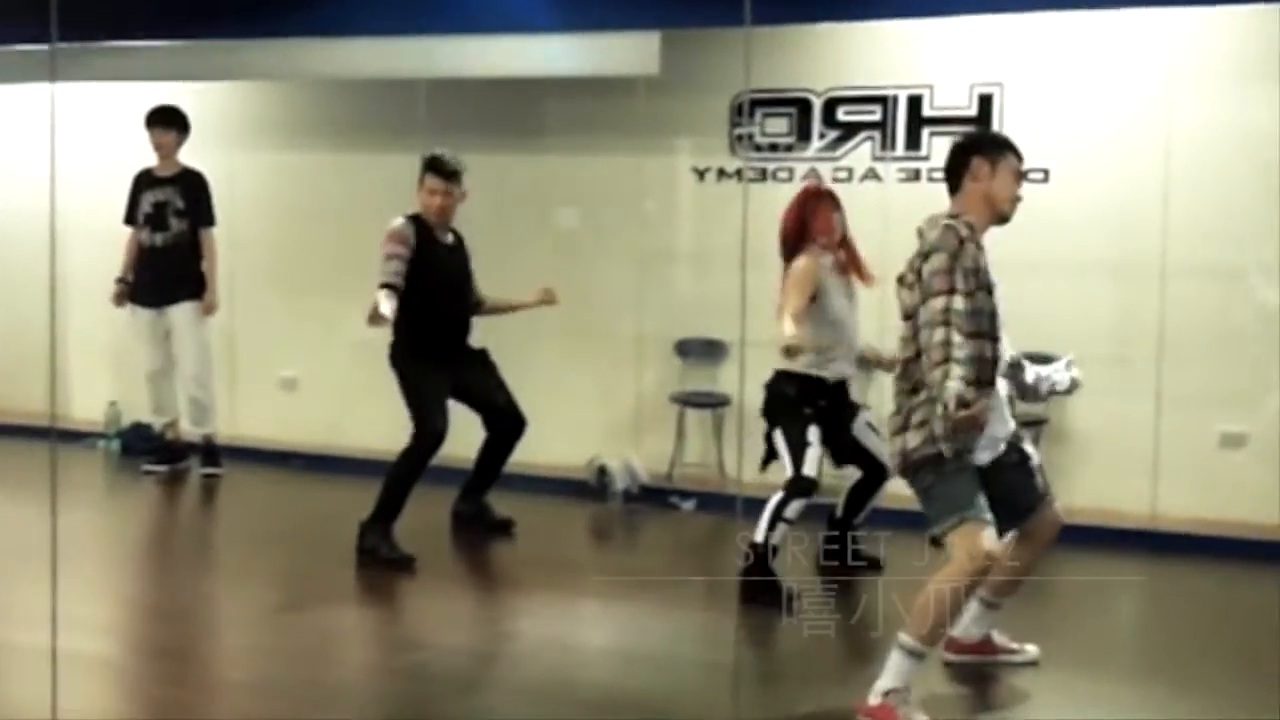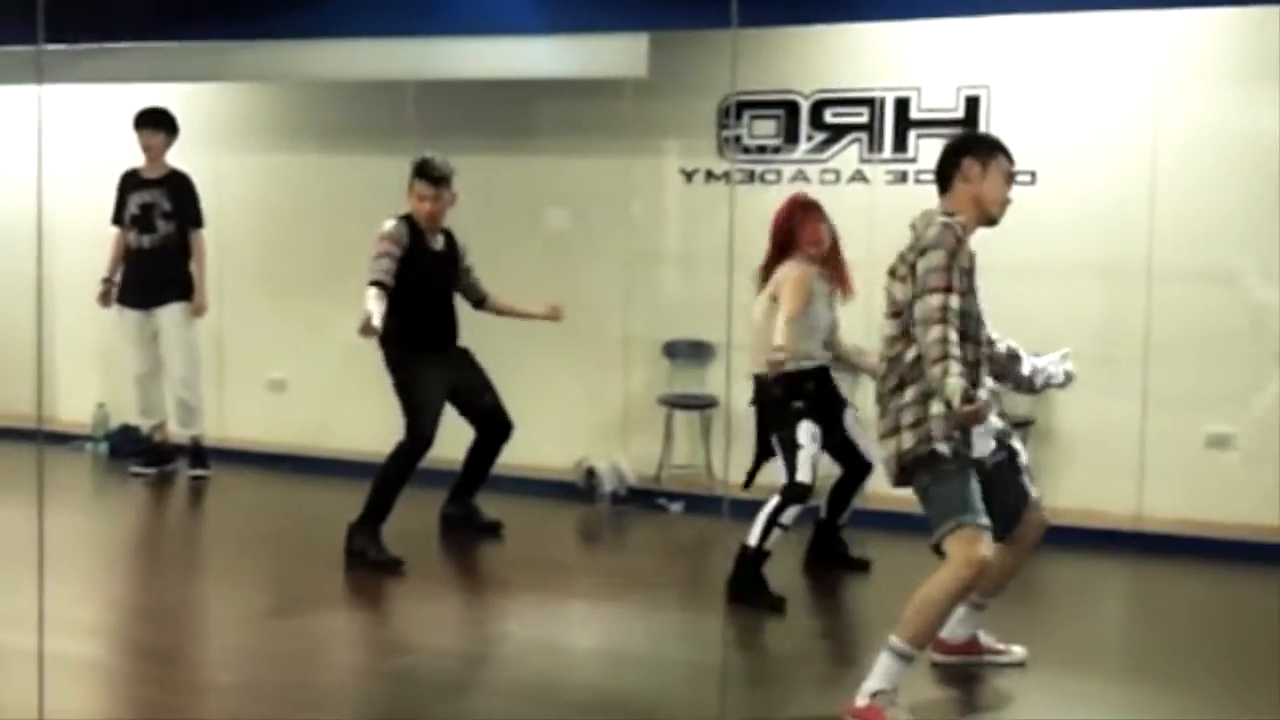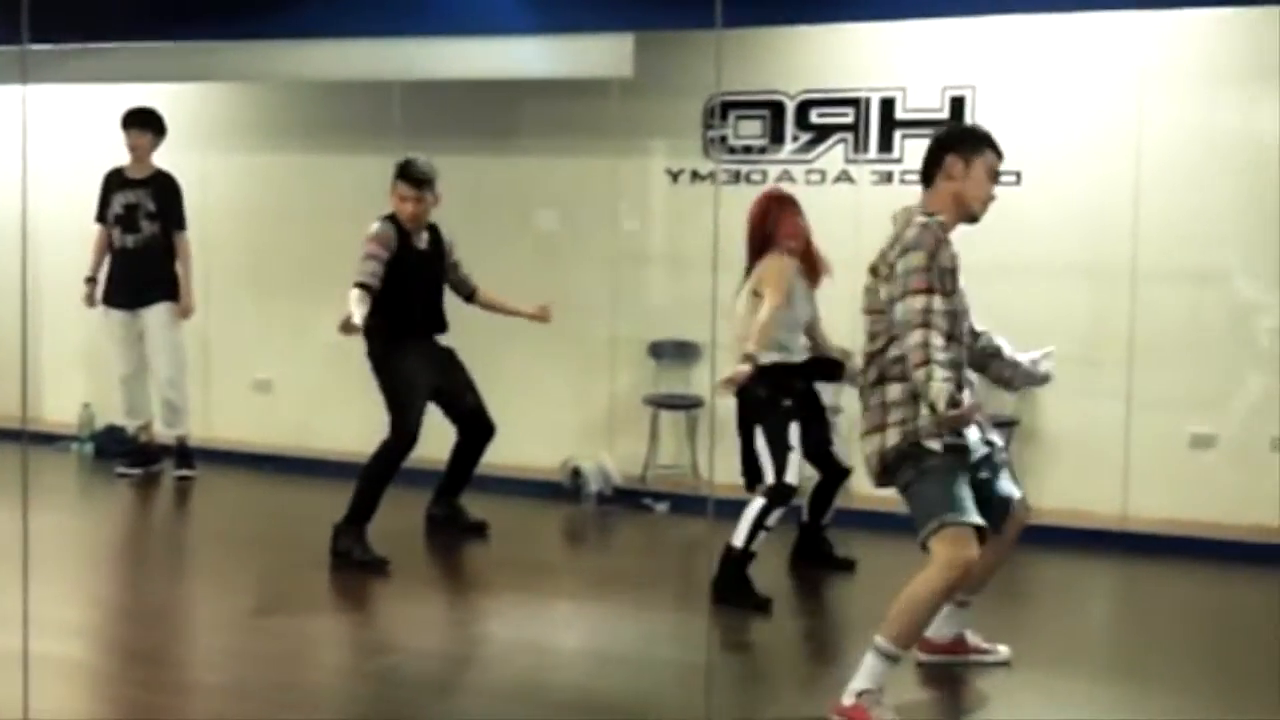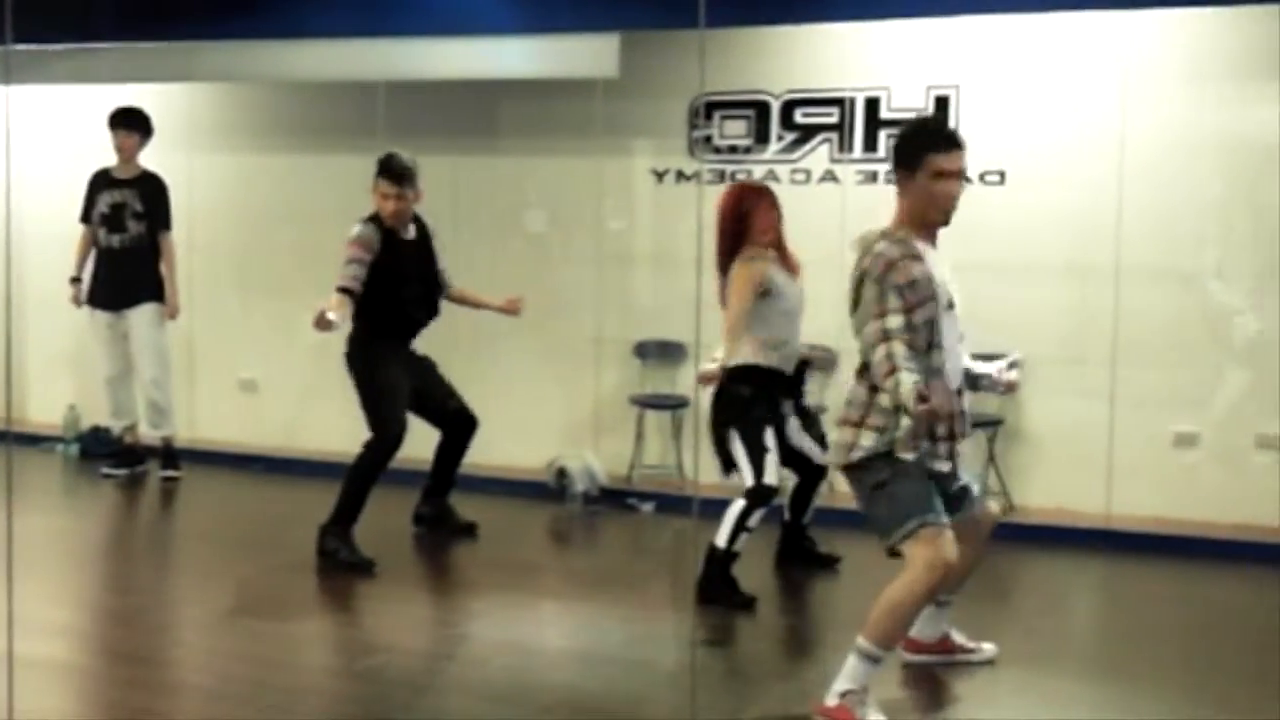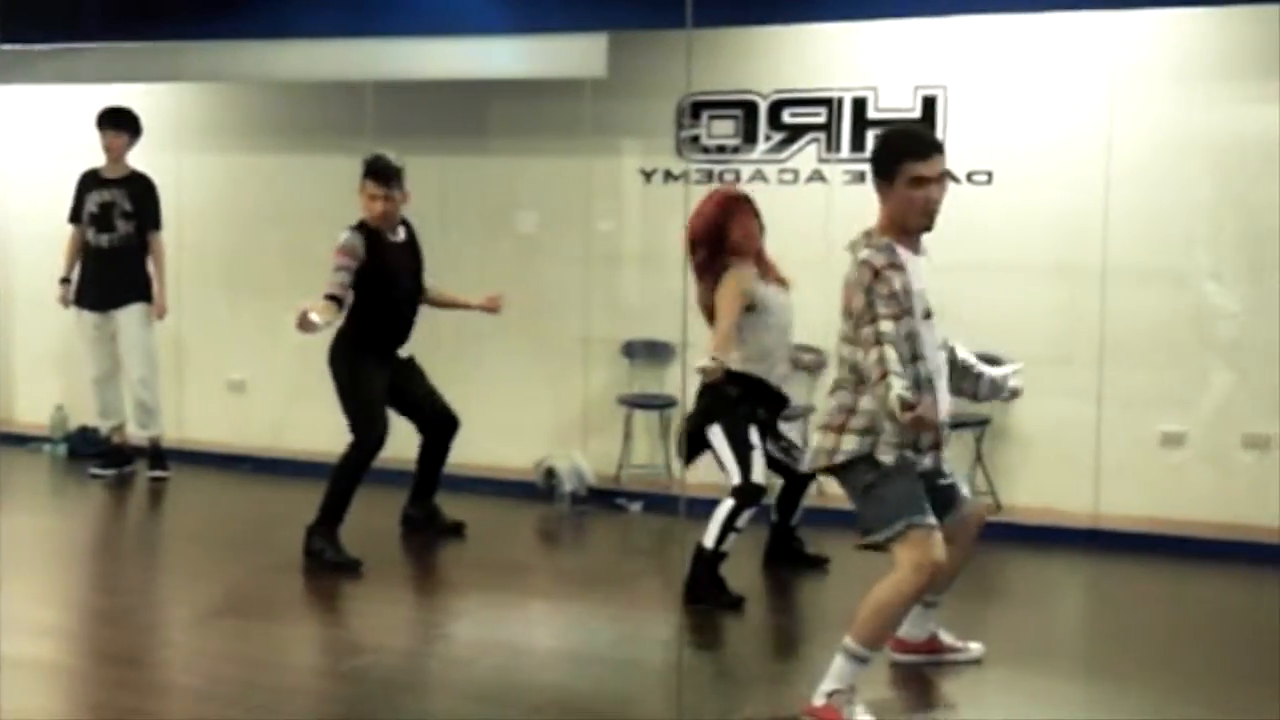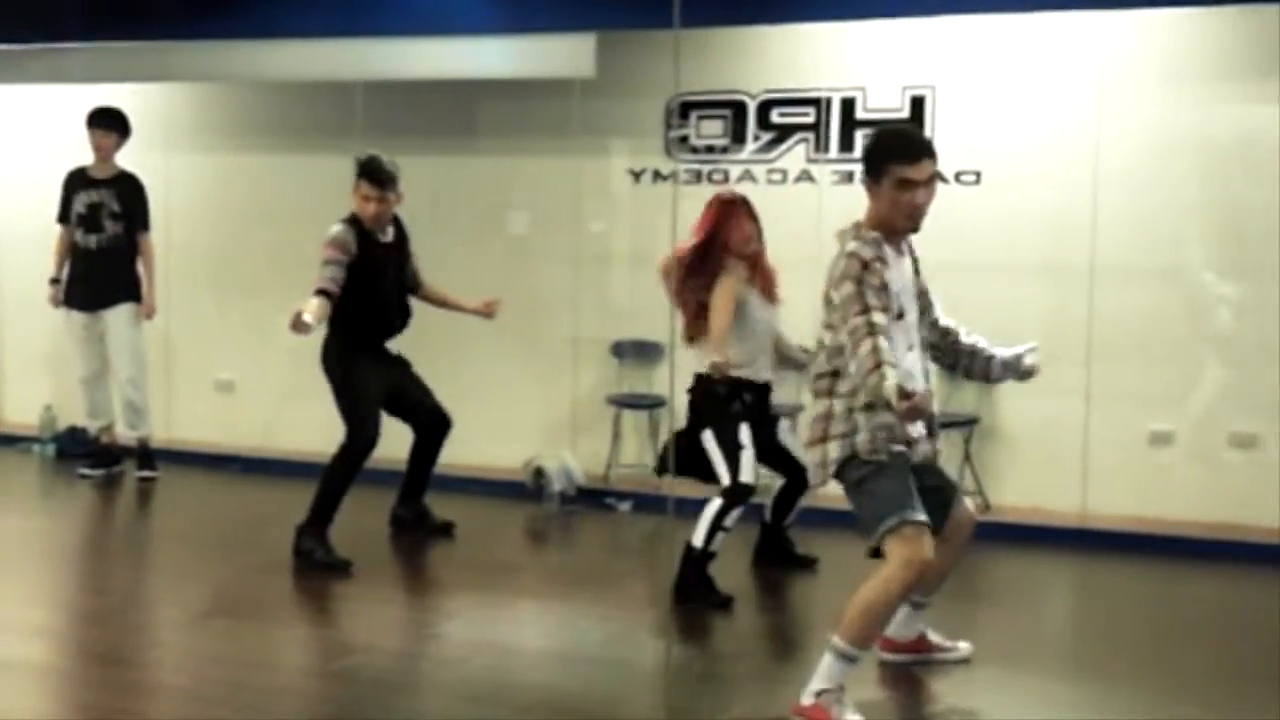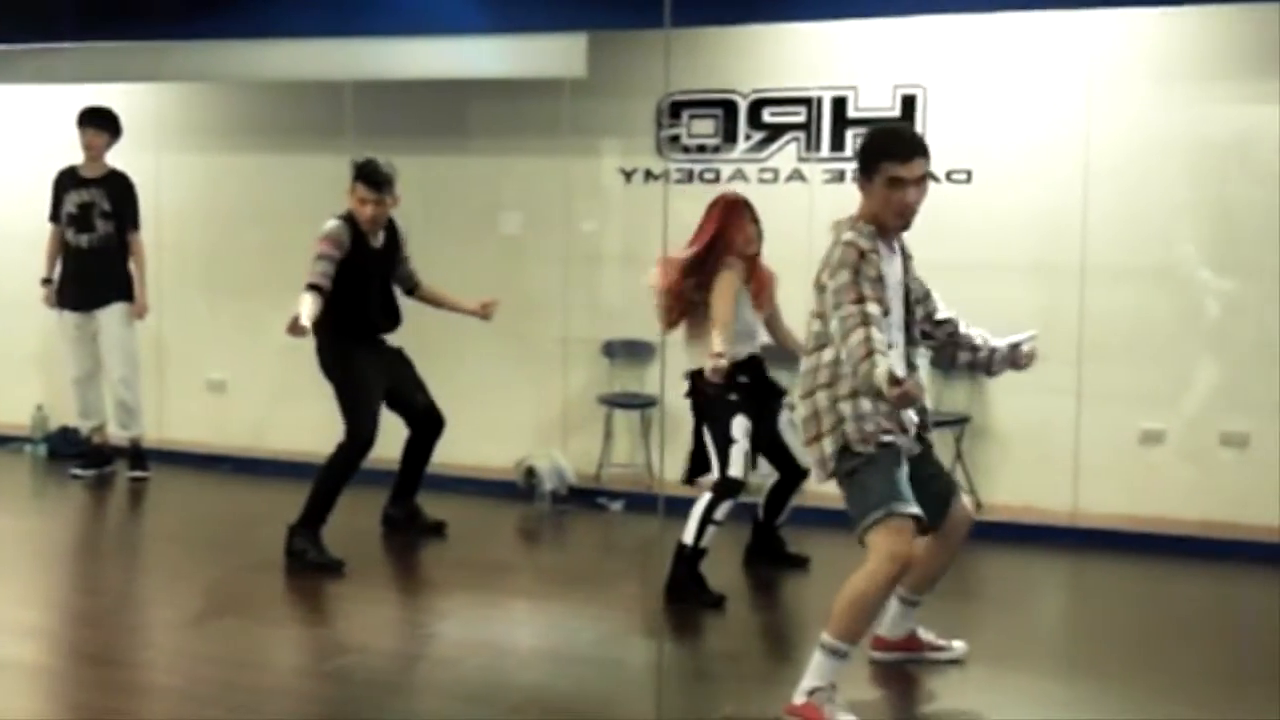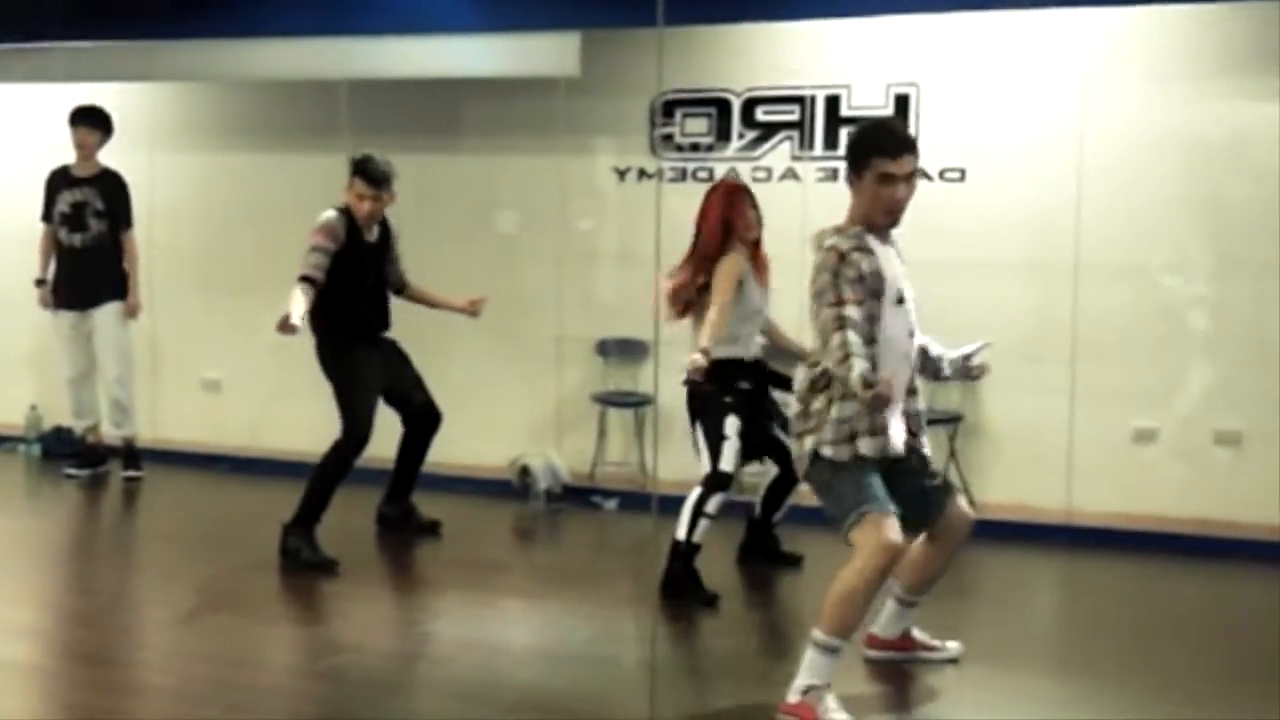
dt=0.1s
person 1, frame 1
left shoulder: (967, 244)
right shoulder: (948, 236)
right elbow: (941, 333)
right wrist: (954, 398)
left hip: (981, 428)
right hip: (939, 432)
left knee: (1041, 522)
right knee: (976, 552)
left ankle: (971, 634)
person 1, frame 2
left shoulder: (954, 243)
right shoulder: (943, 233)
right elbow: (936, 331)
left wrist: (1037, 374)
right wrist: (954, 395)
left hip: (967, 426)
right hip: (932, 430)
left knee: (1027, 523)
right knee: (973, 556)
left ankle: (958, 635)
person 1, frame 3
left shoulder: (936, 242)
right shoulder: (919, 237)
right elbow: (917, 330)
left wrist: (1019, 367)
right wrist: (944, 397)
left hip: (951, 426)
right hip: (914, 431)
left knee: (1007, 520)
right knee: (957, 555)
left ankle: (943, 636)
person 1, frame 4
left shoulder: (924, 250)
right shoulder: (888, 256)
right elbow: (887, 348)
right wrist: (913, 398)
left hip: (923, 431)
right hip: (889, 438)
left knee: (975, 520)
right knee: (933, 557)
left ankle: (925, 635)
person 1, frame 5
left shoulder: (911, 253)
right shoulder: (872, 263)
right elbow: (876, 353)
left wrist: (987, 381)
right wrist: (901, 404)
left hip: (908, 439)
right hip: (872, 439)
left knee: (963, 519)
right knee: (920, 556)
left ankle: (912, 633)
person 1, frame 6
left shoulder: (902, 251)
right shoulder: (859, 257)
left elbow: (935, 334)
right elbow: (866, 342)
left wrist: (1004, 363)
right wrist: (896, 393)
left hip: (899, 432)
right hip: (862, 436)
left knee: (957, 523)
right knee: (912, 555)
left ankle: (902, 634)
person 1, frame 7
left shoulder: (894, 250)
right shoulder: (852, 248)
left elbow: (935, 325)
right elbow: (860, 333)
left wrist: (1001, 352)
right wrist: (887, 380)
left hip: (895, 426)
right hip: (852, 425)
left knee: (953, 519)
right knee: (898, 548)
left ankle: (896, 632)
person 1, frame 8
left shoulder: (886, 248)
right shoulder: (837, 252)
right elbow: (838, 334)
left wrist: (954, 364)
right wrist: (862, 382)
left hip: (892, 432)
right hip: (842, 434)
left knee: (952, 521)
right knee: (882, 544)
left ankle: (890, 631)
person 2, frame 1
left shoulder: (840, 267)
right shoulder: (808, 266)
right elbow: (791, 314)
left wrist: (883, 359)
right wrist: (792, 336)
left hip: (832, 391)
right hip: (797, 391)
left knee: (877, 467)
right knee: (803, 479)
left ankle: (838, 546)
right ankle: (756, 574)
person 2, frame 2
left shoulder: (825, 277)
right shoulder: (796, 272)
right elbow: (786, 317)
left wrist: (878, 367)
right wrist: (778, 348)
left hip: (817, 385)
right hip: (788, 389)
left knee: (859, 464)
right knee: (798, 486)
left ankle: (826, 546)
right ankle: (745, 578)
person 2, frame 3
left shoulder: (802, 269)
right shoulder: (777, 268)
right elbow: (763, 318)
left wrist: (843, 365)
right wrist: (748, 359)
left hip: (796, 384)
right hip: (770, 386)
left knee: (837, 468)
right knee: (783, 486)
left ankle: (810, 545)
right ankle: (729, 579)
person 2, frame 4
left shoulder: (777, 263)
right shoulder: (748, 266)
right elbow: (733, 318)
right wrist: (721, 362)
left hip: (776, 386)
right hip: (748, 387)
left knee: (814, 464)
right knee: (763, 487)
left ankle: (794, 543)
right ankle: (714, 578)
person 2, frame 5
left shoulder: (761, 272)
right shoulder: (734, 278)
right elbow: (723, 328)
left wrist: (795, 363)
right wrist: (715, 360)
left hip: (758, 397)
right hip: (731, 395)
left knee: (799, 471)
right knee: (750, 486)
left ankle: (782, 545)
right ankle: (702, 580)
person 2, frame 6
left shoulder: (759, 276)
right shoulder: (729, 281)
right elbow: (718, 330)
left wrist: (808, 362)
right wrist: (717, 360)
left hip: (752, 397)
right hip: (723, 396)
left knee: (802, 470)
right knee: (739, 486)
left ankle: (772, 545)
right ankle: (691, 579)
person 2, frame 7
left shoulder: (758, 276)
right shoulder: (726, 277)
left elbow: (775, 325)
right elbow: (720, 323)
right wrist: (717, 356)
left hip: (750, 385)
right hip: (722, 388)
left knee: (796, 466)
right knee: (730, 480)
left ankle: (763, 543)
right ankle: (683, 577)
person 2, frame 8
left shoulder: (753, 263)
right shoulder: (729, 263)
right elbow: (716, 311)
left wrist: (804, 353)
right wrist: (703, 352)
left hip: (749, 382)
right hip: (719, 384)
left knee: (794, 463)
right knee: (721, 474)
left ankle: (759, 542)
right ankle: (678, 574)
person 3, frame 1
left shoulder: (457, 242)
right shoulder: (404, 231)
left elbow: (471, 303)
right elbow: (390, 285)
left wrist: (530, 302)
right wrist: (385, 312)
left hip: (460, 354)
right hip: (417, 356)
left knee: (509, 423)
right knee: (430, 435)
left ankle: (469, 505)
right ankle: (375, 531)
person 3, frame 2
left shoulder: (451, 243)
right shoulder: (397, 231)
left elbow: (479, 297)
right elbow: (379, 284)
left wrist: (536, 312)
right wrist: (373, 316)
left hip: (447, 353)
right hip: (409, 352)
left knee: (496, 425)
right knee: (420, 436)
left ankle: (458, 508)
right ankle: (364, 533)
person 3, frame 3
left shoulder: (437, 239)
right shoulder: (384, 232)
left elbow: (467, 290)
right elbow: (366, 285)
left wrist: (524, 313)
right wrist: (356, 316)
left hip: (429, 349)
right hip: (395, 347)
left knee: (479, 425)
right knee: (404, 435)
left ankle: (443, 508)
person 3, frame 4
left shoulder: (421, 230)
right shoulder: (367, 234)
left elbow: (439, 286)
right elbow: (349, 289)
left wrist: (495, 305)
right wrist: (332, 314)
left hip: (404, 353)
right hip: (374, 353)
left knee: (461, 422)
right knee: (388, 436)
left ankle: (432, 507)
right ankle: (335, 535)
person 3, frame 5
left shoulder: (407, 232)
right shoulder: (355, 240)
left elbow: (416, 293)
right elbow: (337, 298)
left wrist: (474, 304)
right wrist: (316, 316)
left hip: (389, 357)
right hip: (356, 356)
left knee: (442, 422)
right knee: (370, 437)
left ankle: (419, 509)
right ankle: (321, 535)
person 3, frame 6
left shoulder: (398, 231)
right shoulder: (345, 235)
left elbow: (414, 285)
right elbow: (327, 292)
left wrist: (471, 307)
right wrist: (310, 315)
left hip: (380, 355)
right hip: (349, 355)
left knee: (435, 422)
right knee: (363, 438)
left ankle: (409, 509)
right ankle: (311, 535)
person 3, frame 7
left shoulder: (392, 232)
right shoulder: (337, 231)
left elbow: (410, 283)
right elbow: (317, 287)
left wrist: (468, 308)
right wrist: (305, 317)
left hip: (377, 348)
right hip: (344, 348)
left knee: (429, 419)
right knee: (361, 436)
left ankle: (400, 509)
right ankle: (304, 535)
person 3, frame 8
left shoulder: (384, 229)
right shoulder: (333, 223)
left elbow: (398, 284)
right elbow: (309, 279)
left wrist: (456, 306)
right wrist: (296, 313)
left hip: (376, 343)
right hip: (343, 345)
left knee: (425, 416)
right knee: (356, 434)
left ankle: (395, 507)
right ankle: (298, 533)
person 4, frame 1
left shoulder: (193, 181)
right shoulder: (141, 181)
left elbow: (206, 236)
right elbow: (136, 234)
left wrist: (211, 287)
right wrist: (124, 280)
left hip: (185, 291)
right hip: (146, 291)
left knee: (194, 369)
right knee: (156, 370)
person 4, frame 2
left shoulder: (180, 183)
right shoulder: (128, 181)
left elbow: (195, 238)
right elbow: (122, 235)
left wrist: (201, 289)
right wrist: (109, 280)
left hip: (173, 293)
right hip: (134, 292)
left knee: (182, 371)
right knee: (144, 372)
person 4, frame 3
left shoulder: (166, 184)
right shoulder: (112, 180)
left elbow: (180, 239)
right elbow: (105, 233)
left wrist: (188, 290)
right wrist: (91, 278)
left hip: (159, 293)
right hip: (119, 292)
left knee: (168, 371)
right knee: (129, 372)
person 4, frame 4
left shoulder: (153, 185)
right shoulder: (99, 181)
left elbow: (165, 239)
right elbow: (89, 233)
left wrist: (172, 291)
right wrist: (76, 278)
left hip: (144, 294)
right hip: (104, 293)
left knee: (153, 373)
right knee: (114, 373)
person 4, frame 5
left shoulder: (142, 185)
right shoulder: (87, 181)
left elbow: (154, 240)
right elbow: (78, 233)
left wrist: (160, 291)
right wrist: (66, 279)
left hip: (132, 294)
right hip: (90, 293)
left knee: (140, 372)
right knee: (101, 374)
person 4, frame 6
left shoulder: (130, 185)
right shoulder: (74, 180)
left elbow: (143, 240)
right elbow: (66, 233)
left wrist: (150, 291)
right wrist: (56, 279)
left hip: (121, 294)
right hip: (80, 293)
left knee: (129, 373)
right knee: (90, 374)
person 4, frame 7
left shoulder: (120, 184)
right shoulder: (64, 180)
left elbow: (134, 239)
right elbow: (56, 232)
left wrist: (141, 291)
right wrist: (48, 279)
left hip: (113, 294)
right hip: (72, 293)
left knee: (121, 372)
right knee: (82, 374)
person 4, frame 8
left shoulder: (113, 182)
right shoulder: (56, 179)
left elbow: (127, 237)
right elbow: (49, 233)
left wrist: (134, 290)
right wrist: (42, 280)
left hip: (108, 293)
right hip: (67, 293)
left knee: (116, 372)
right knee: (76, 373)
